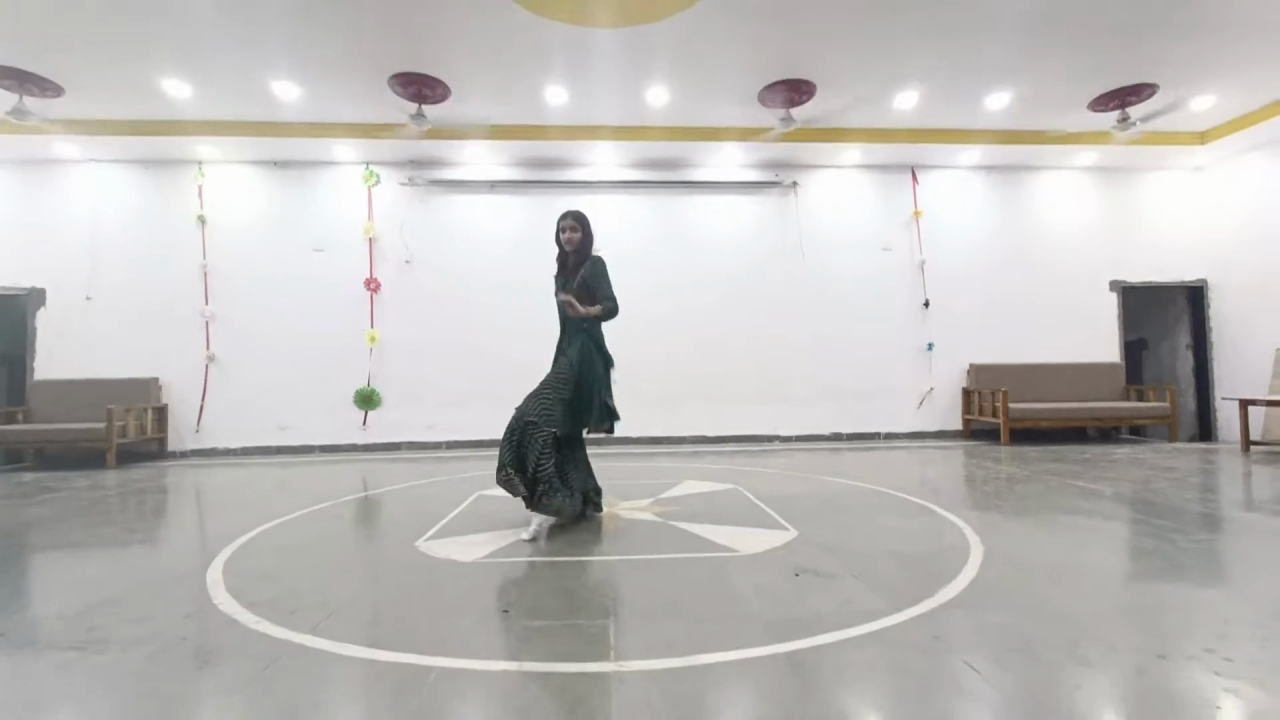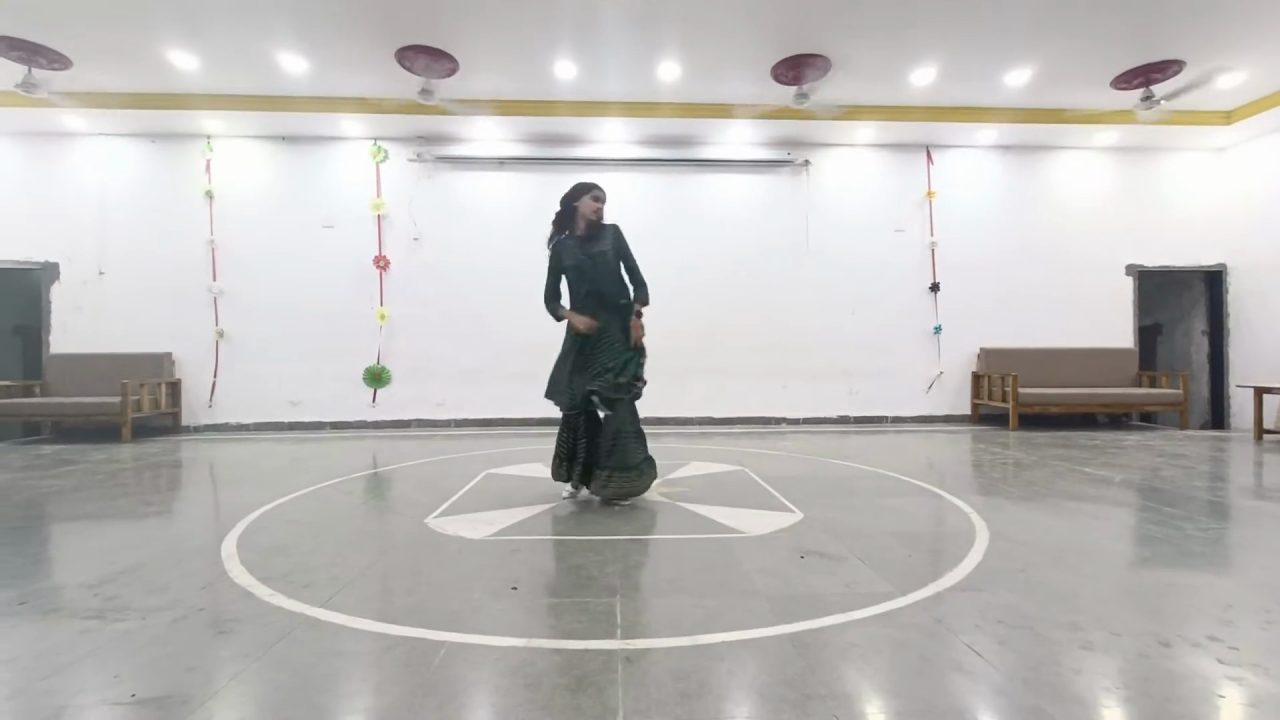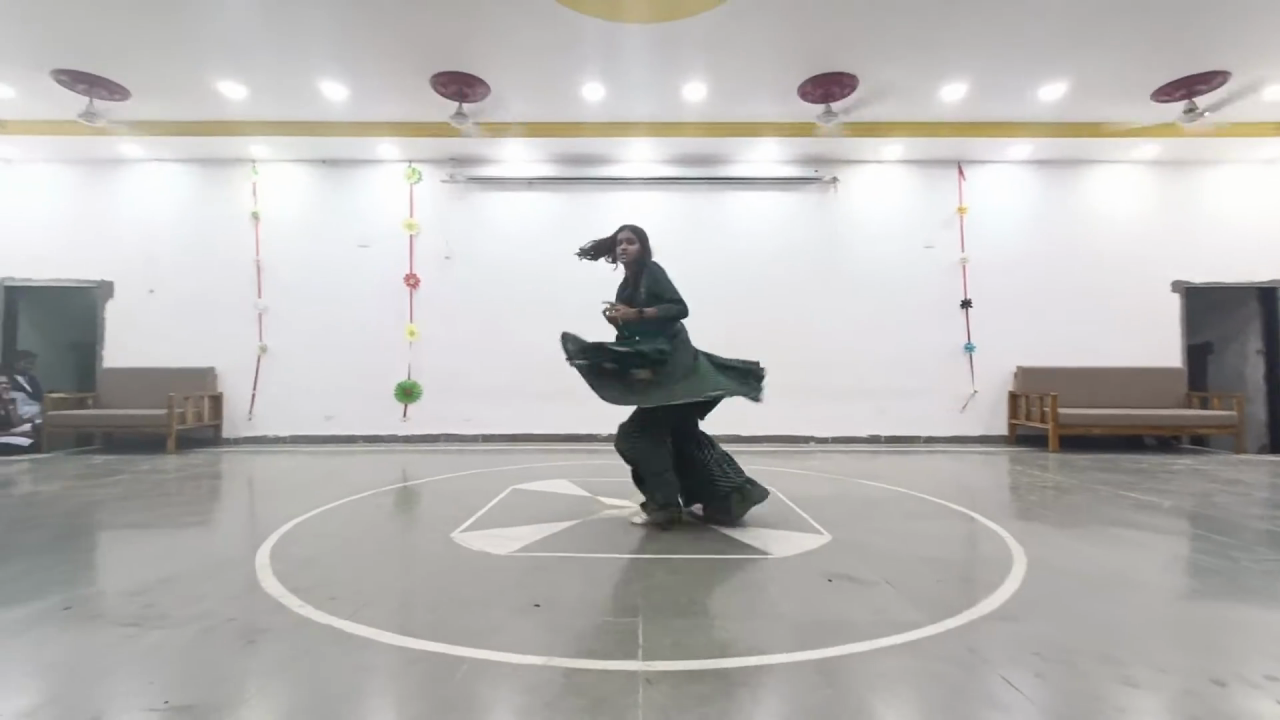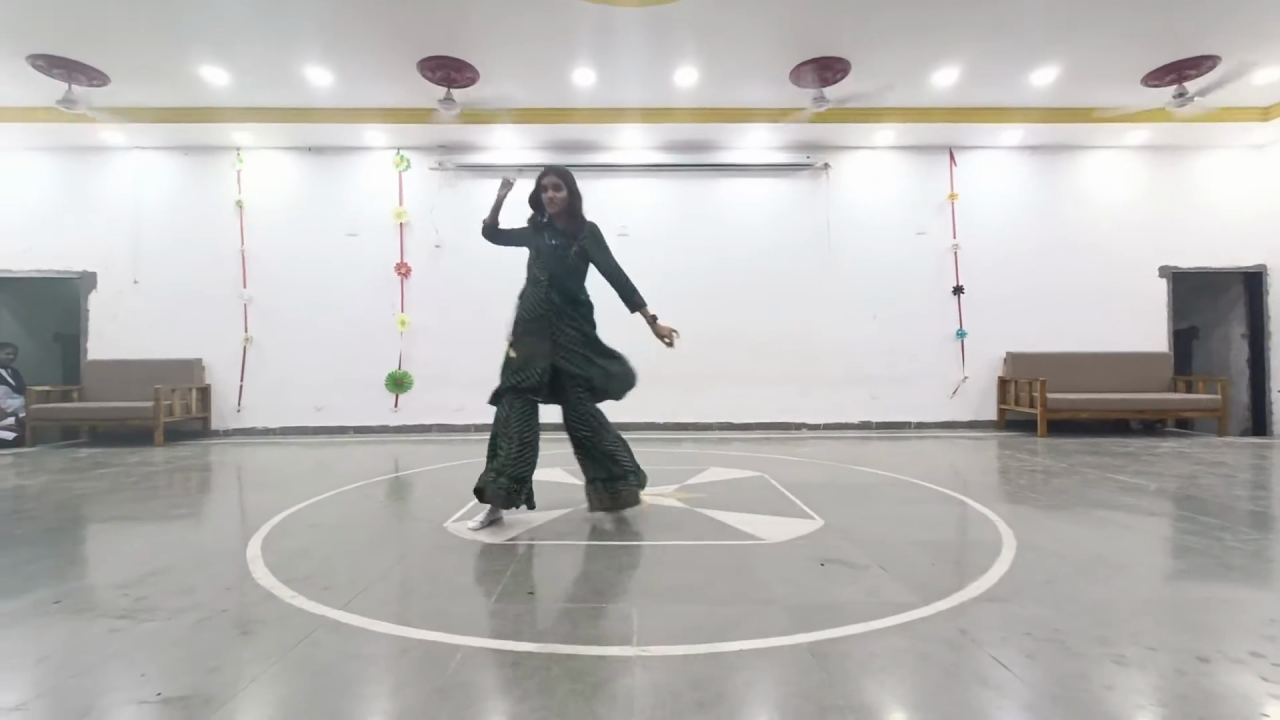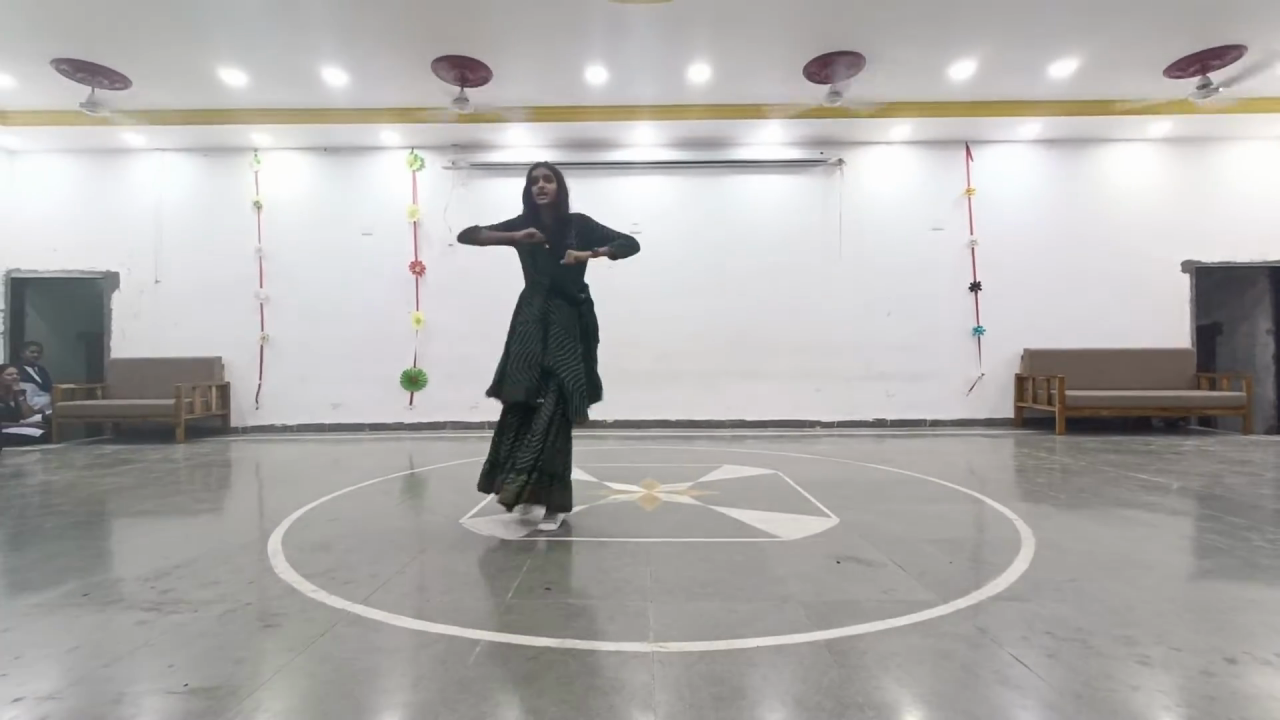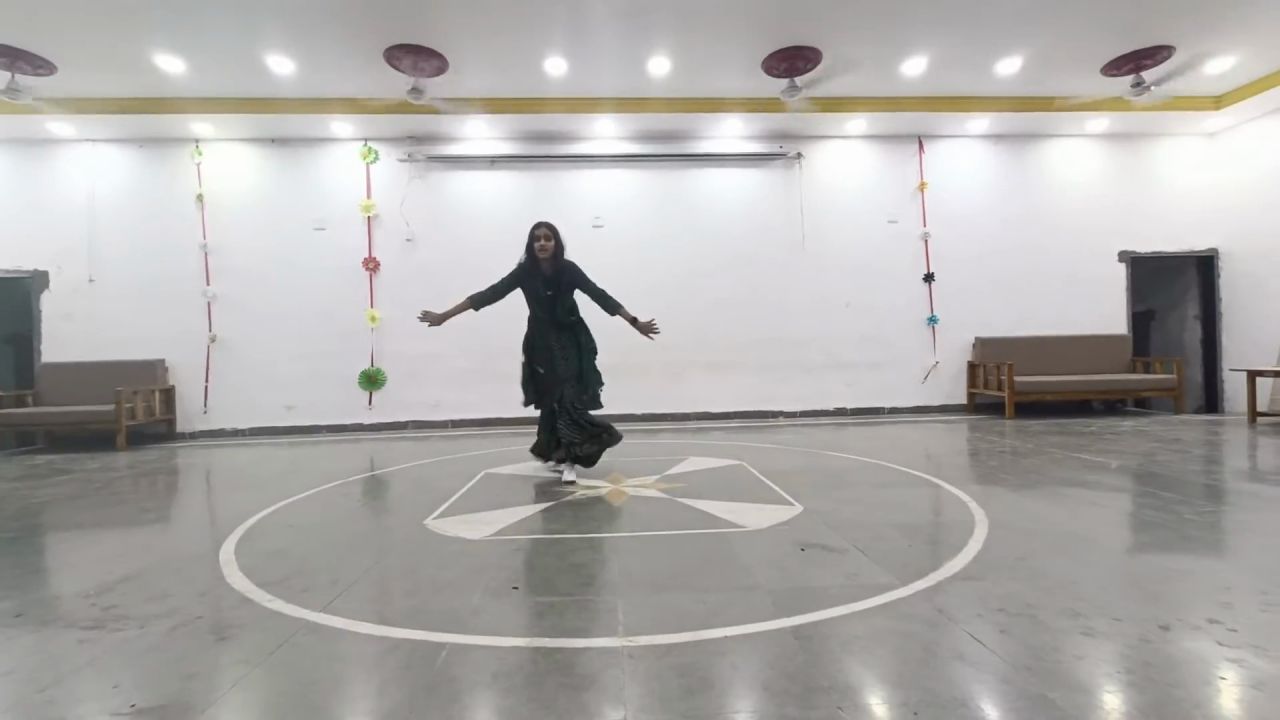
dt=0.7s
person 1, frame 1
left shoulder: (595, 266)
right shoulder: (565, 271)
left elbow: (610, 307)
left wrist: (584, 312)
left hip: (583, 357)
right hip: (567, 354)
left knee: (539, 421)
right knee: (560, 429)
left ankle: (547, 506)
right ankle: (581, 501)
person 1, frame 2
left shoulder: (612, 235)
right shoulder: (561, 246)
left elbow: (637, 280)
right elbow: (550, 297)
left wrist: (637, 318)
right wrist: (570, 315)
left hip: (616, 331)
right hip: (584, 332)
left knee: (619, 404)
right knee: (576, 404)
left ankle: (619, 480)
right ankle: (578, 477)
person 1, frame 3
left shoulder: (652, 271)
right shoulder: (625, 287)
left elbow: (679, 308)
right elbow: (628, 337)
left wrist: (636, 315)
right wrist: (619, 321)
left hip: (673, 360)
right hip: (660, 362)
left knee: (642, 431)
right knee: (681, 436)
left ankle: (665, 507)
right ankle: (725, 501)
person 1, frame 4
left shoulder: (587, 233)
right shoulder: (536, 232)
left elbow: (616, 277)
right elbow: (491, 233)
left wrist: (651, 320)
right wrist: (502, 197)
left hip: (571, 329)
right hip: (531, 328)
left knee: (581, 411)
right knee: (515, 407)
left ankle: (616, 485)
right ankle: (496, 501)
person 1, frame 5
left shoulder: (578, 224)
right shoulder: (523, 225)
left elbow: (630, 245)
right elbow: (467, 236)
left wrist: (590, 253)
right wrist: (514, 238)
left hip: (569, 325)
right hip: (531, 322)
left knee: (554, 407)
right knee: (521, 402)
left ankle: (554, 500)
right ankle: (514, 488)
person 1, frame 6
left shoulder: (569, 270)
right shoulder: (525, 272)
left elbow: (599, 295)
right elbow: (490, 294)
left wrist: (634, 322)
right wrist: (445, 316)
left hip: (569, 341)
right hip: (540, 343)
left knee: (569, 399)
right knee: (549, 401)
left ankle: (570, 460)
right ankle: (559, 454)
